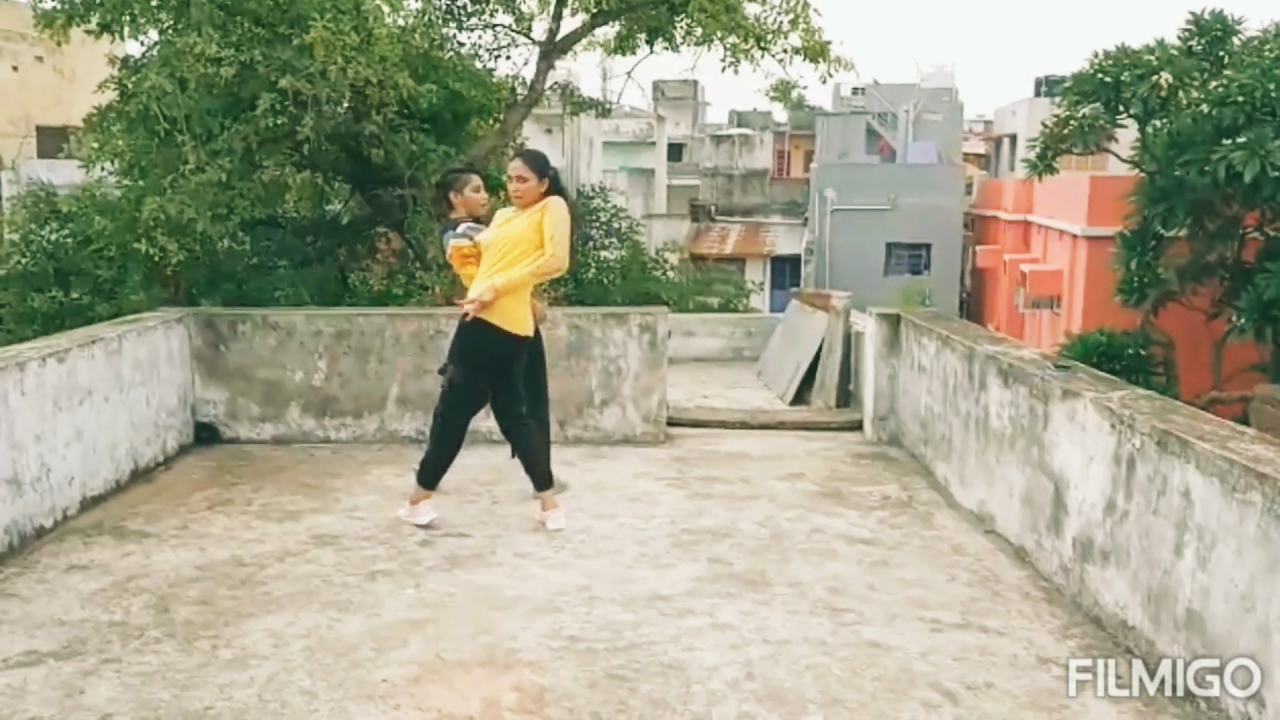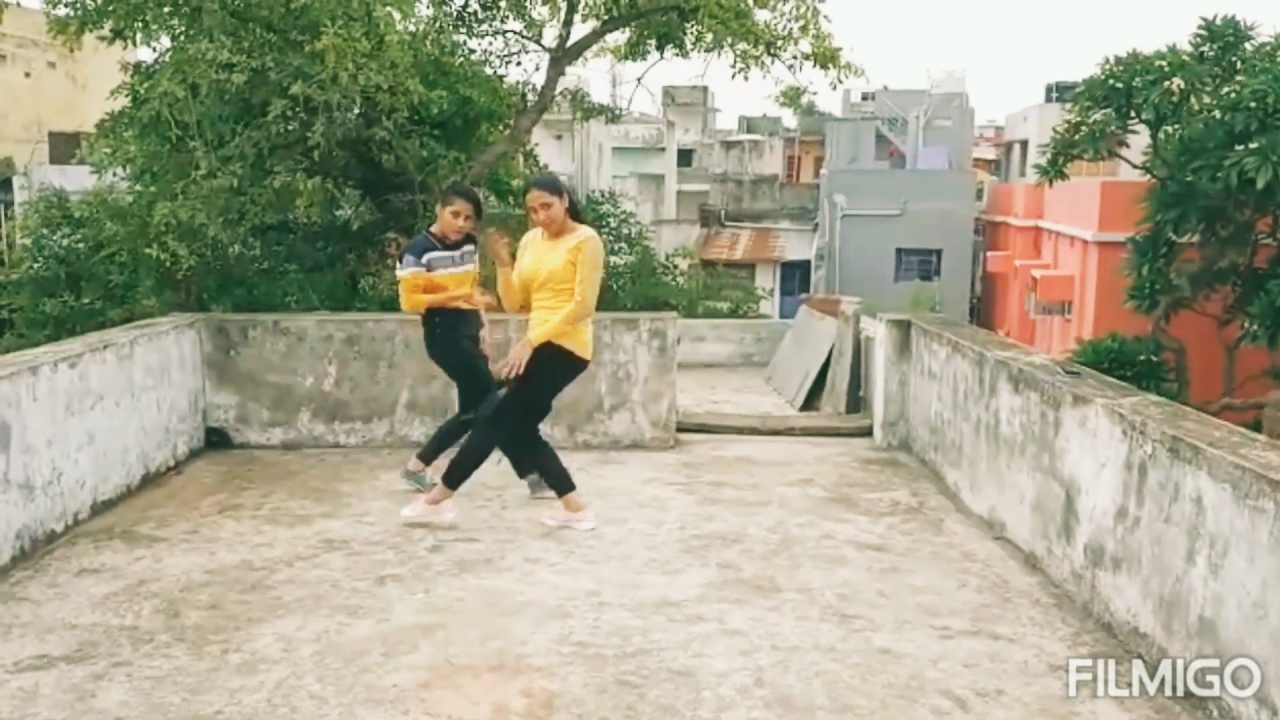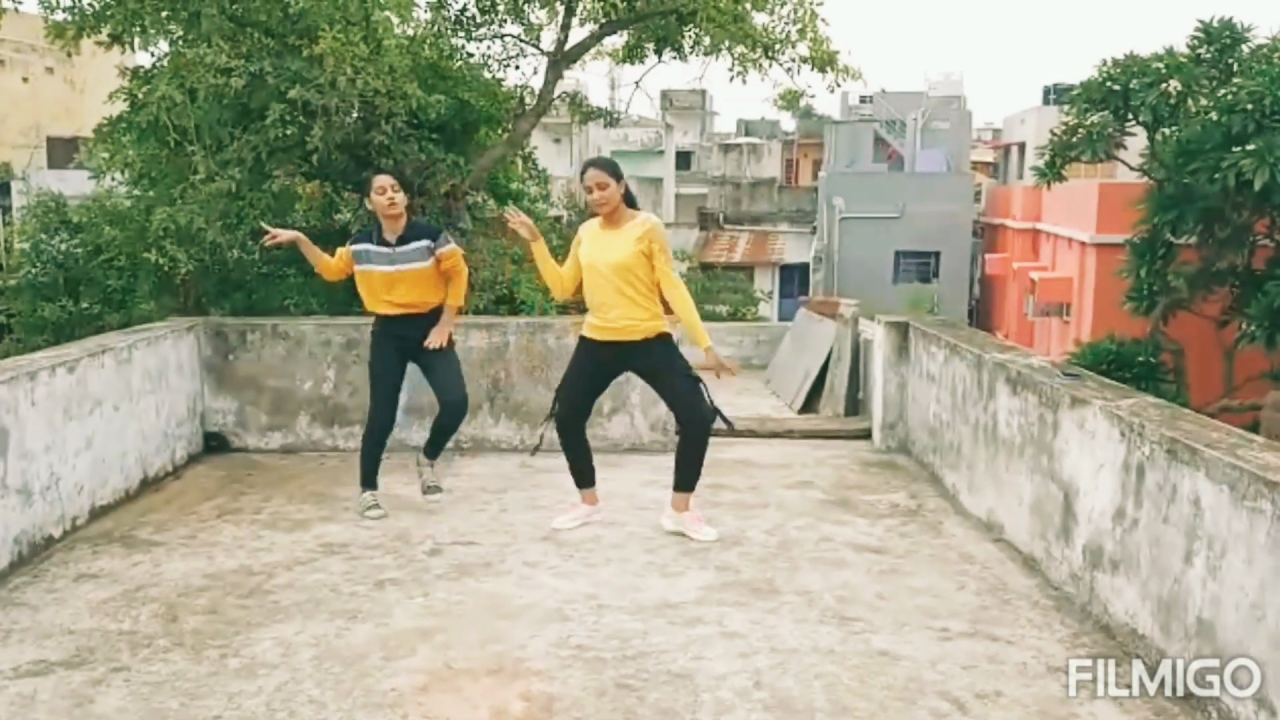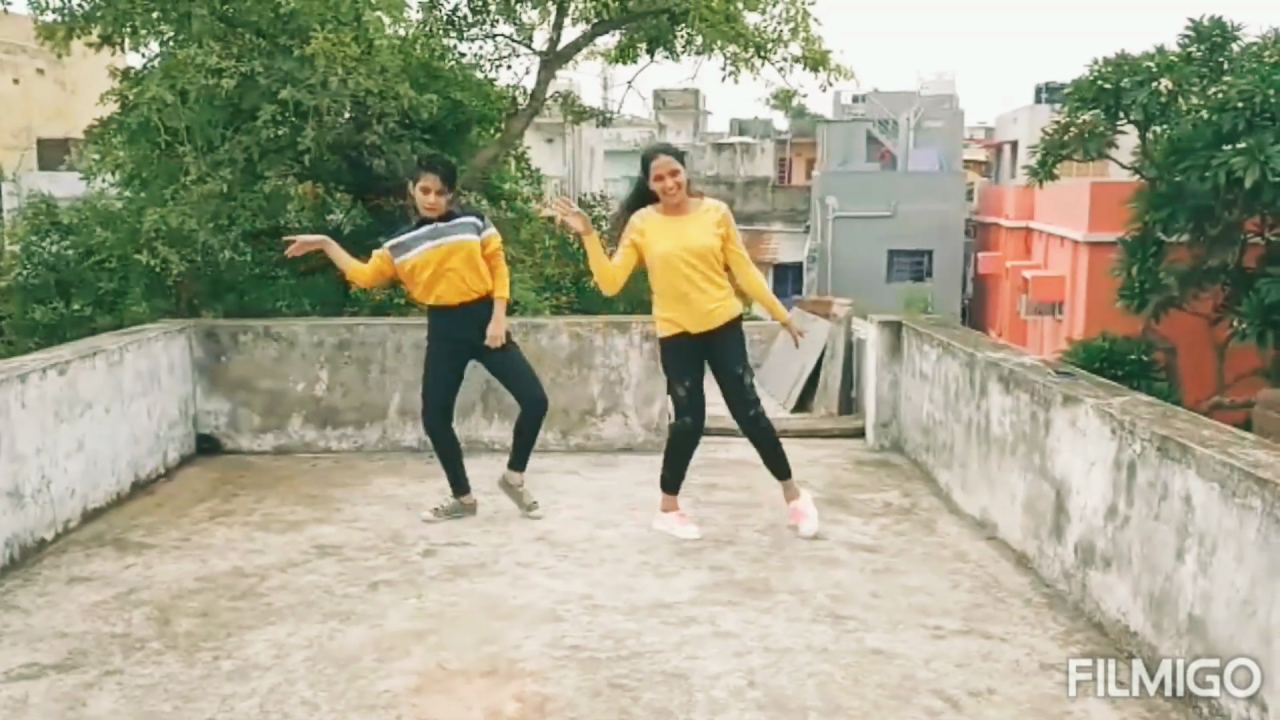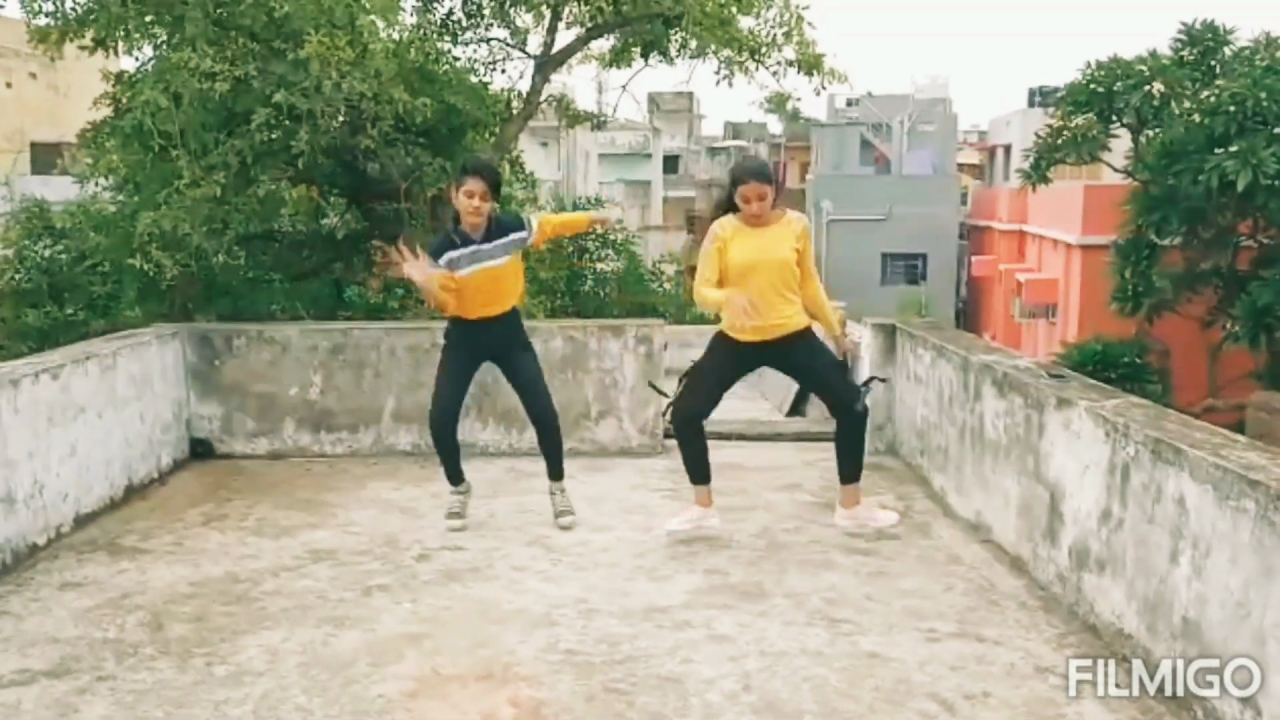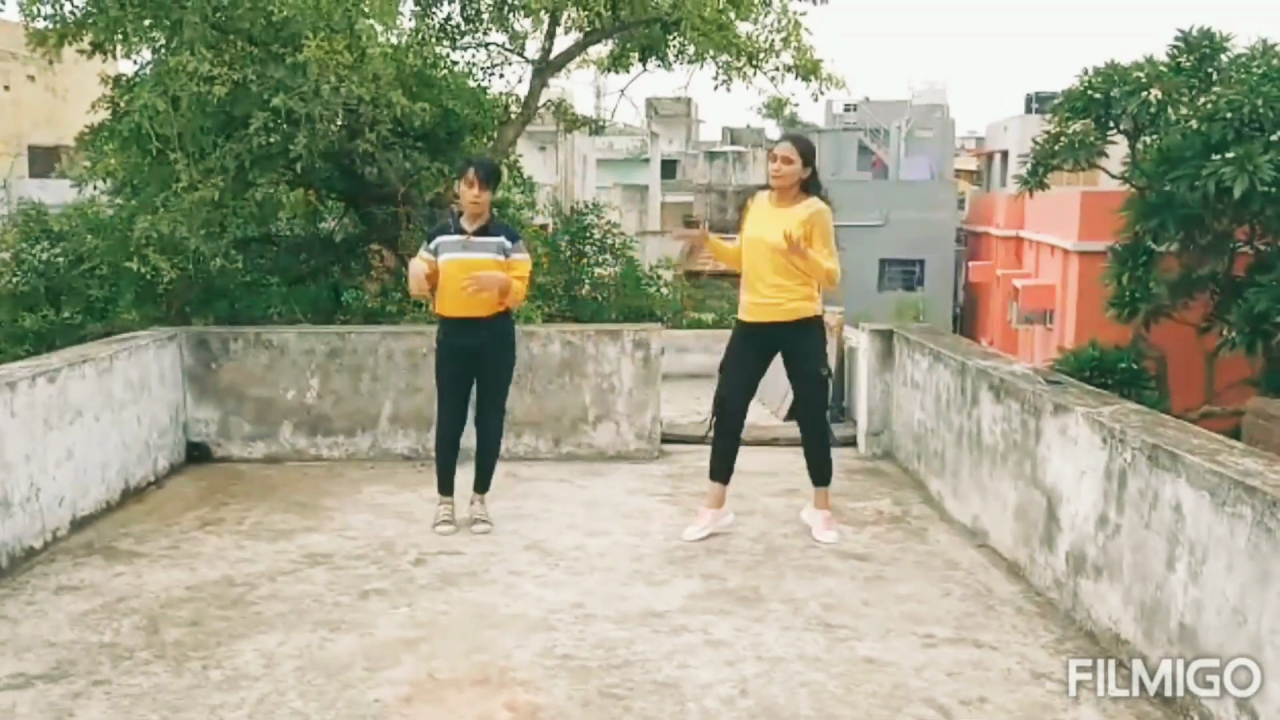
dt=0.7s
person 1, frame 1
left shoulder: (553, 207)
right shoulder: (504, 215)
left elbow: (556, 262)
left wrist: (497, 289)
left hip: (493, 322)
right hip: (492, 322)
left knee: (453, 409)
right knee: (513, 413)
left ankle: (420, 499)
right ankle: (549, 504)
person 1, frame 2
left shoulder: (585, 240)
right shoulder: (531, 243)
left elbow: (582, 305)
right elbow: (514, 302)
left wrist: (529, 343)
right wrist: (503, 265)
left hip: (564, 347)
right hip: (541, 346)
left knee: (492, 419)
right knee: (518, 428)
left ankle: (441, 499)
right ankle: (574, 506)
person 1, frame 3
left shoulder: (648, 227)
right shoulder: (586, 233)
left elbow: (673, 287)
right elbow: (562, 288)
left wrist: (705, 345)
right wrist: (536, 241)
left hip: (649, 338)
right hip: (597, 341)
left knee: (697, 416)
right knee: (566, 418)
left ankle: (680, 509)
right ankle: (588, 502)
person 1, frame 4
left shoulder: (715, 212)
right shoulder: (640, 223)
left elbow: (743, 269)
right elbow: (610, 284)
left wrist: (782, 316)
right wrist: (588, 235)
left hip: (723, 325)
right hip: (676, 333)
left knee: (749, 413)
right knee: (689, 422)
left ankle: (793, 495)
right ankle: (669, 509)
person 1, frame 5
left shoulder: (795, 225)
right shoulder: (721, 232)
left elbow: (809, 282)
right elbow: (702, 291)
left wrist: (835, 329)
right wrist: (730, 300)
left hip: (792, 335)
right hip: (737, 339)
left knee: (850, 406)
right knee: (686, 412)
left ankle: (851, 505)
right ankle: (702, 506)
person 1, frame 6
left shoulder: (814, 210)
right shoulder: (757, 203)
left elbow: (830, 276)
left wrist: (803, 253)
right wrist: (710, 244)
left hip: (800, 323)
right hip: (751, 323)
left knee: (812, 412)
right knee: (728, 409)
left ankle: (820, 507)
right ankle: (715, 507)
person 2, frame 1
left shoulder: (477, 228)
right shoulder: (458, 231)
right elbow: (475, 279)
left wrist: (531, 302)
right wrist: (529, 302)
right knee: (534, 396)
person 2, frame 2
left shoulder: (467, 245)
right shoulder: (419, 250)
right elbow: (410, 300)
left wrist: (482, 325)
right wrist: (461, 295)
left hip: (467, 328)
right hip: (443, 332)
left knee: (475, 408)
right knee: (496, 401)
left ankle: (418, 465)
right ankle: (532, 478)
person 2, frame 3
left shoulder: (430, 234)
right shoulder: (361, 244)
left elbow: (458, 274)
right elbow: (332, 270)
left wrist: (445, 325)
right wrist: (300, 239)
left hip: (429, 330)
right hip: (388, 334)
left knee: (456, 404)
right knee: (380, 416)
left ankle: (428, 459)
right ankle: (367, 490)
person 2, frame 4
left shoulder: (472, 221)
right shoulder: (401, 242)
left elbow: (498, 267)
right elbow: (367, 275)
left wrist: (499, 318)
right wrist: (325, 244)
left hip: (484, 321)
right hip: (444, 332)
left knee: (535, 401)
right knee: (435, 419)
left ankle: (514, 477)
right ankle: (462, 496)
person 2, frame 5
left shoulder: (513, 229)
right shoulder: (444, 249)
left elbow: (555, 225)
right elbow: (444, 303)
left wrist: (595, 218)
right wrist: (425, 282)
left hip: (508, 332)
right hip: (464, 335)
left knee: (544, 413)
right knee: (441, 419)
left ankle: (557, 490)
right ankle: (459, 489)
person 2, frame 6
left shoulder: (507, 238)
right shoulder: (440, 235)
left elbow: (518, 292)
right elbow: (423, 284)
left wrist: (501, 284)
right wrist: (417, 276)
left hip: (496, 334)
right hip: (453, 334)
left knee: (490, 420)
right knee: (450, 422)
left ankle: (479, 499)
right ankle: (445, 501)
